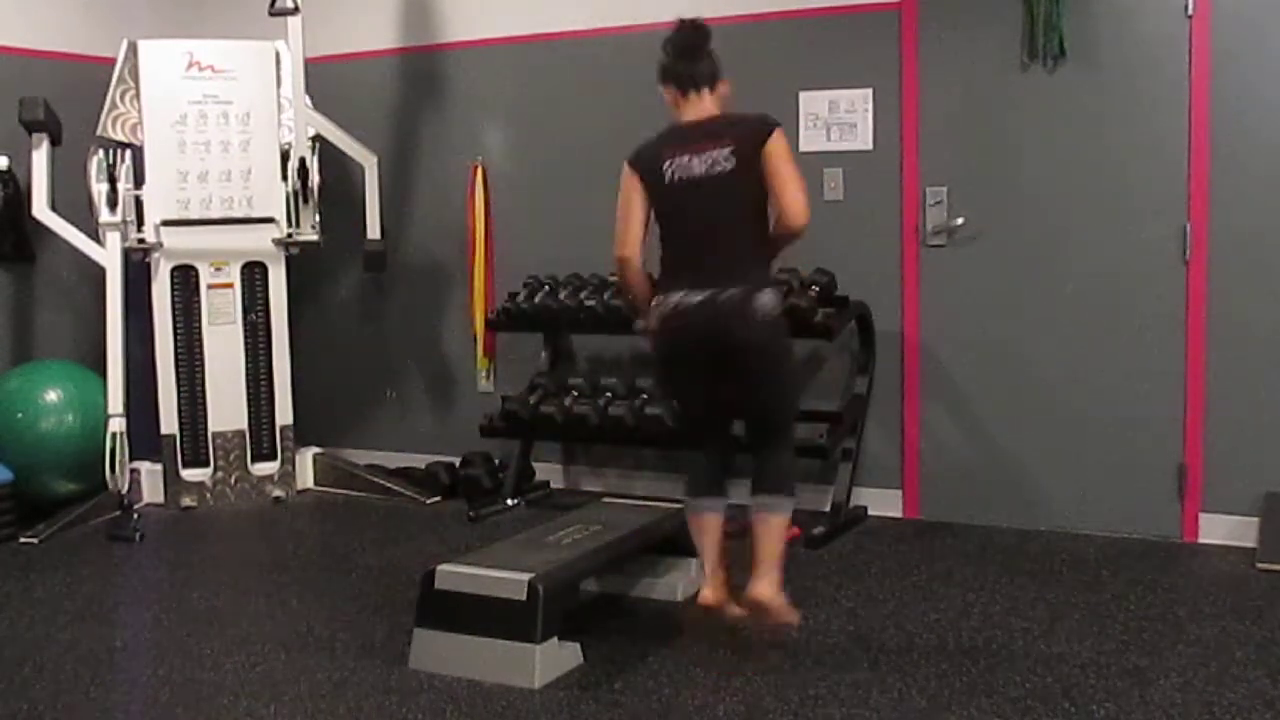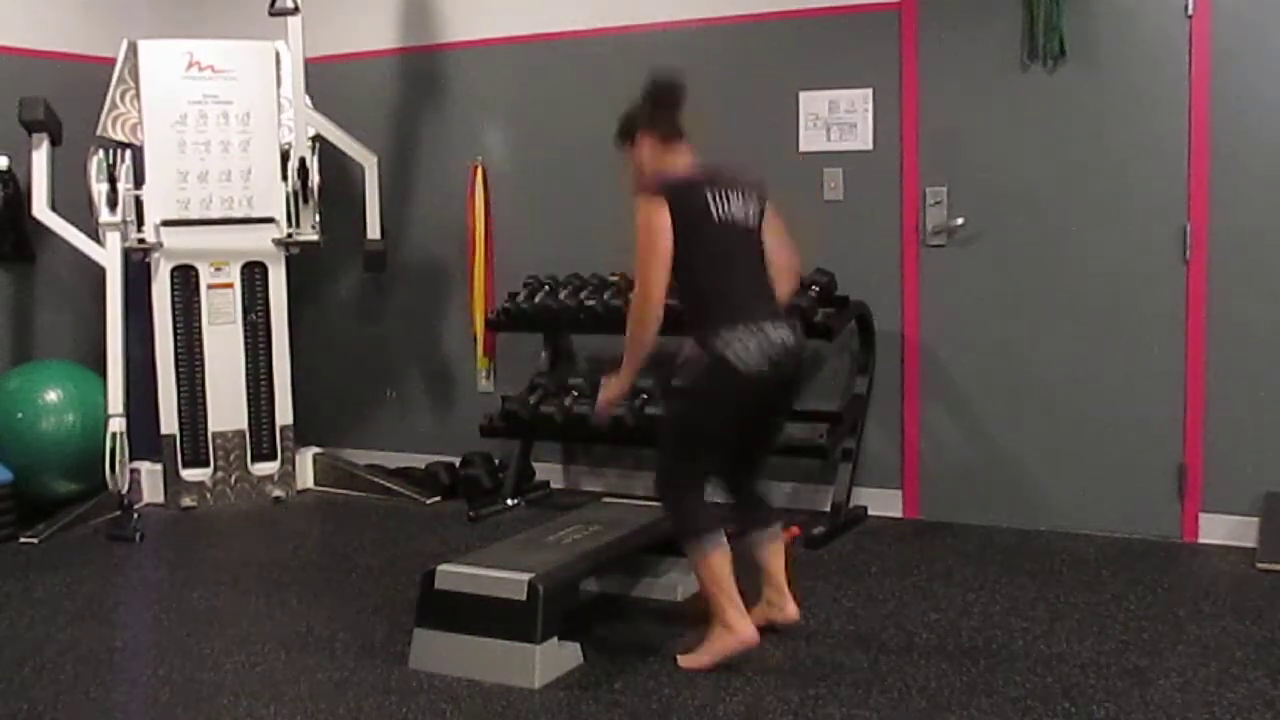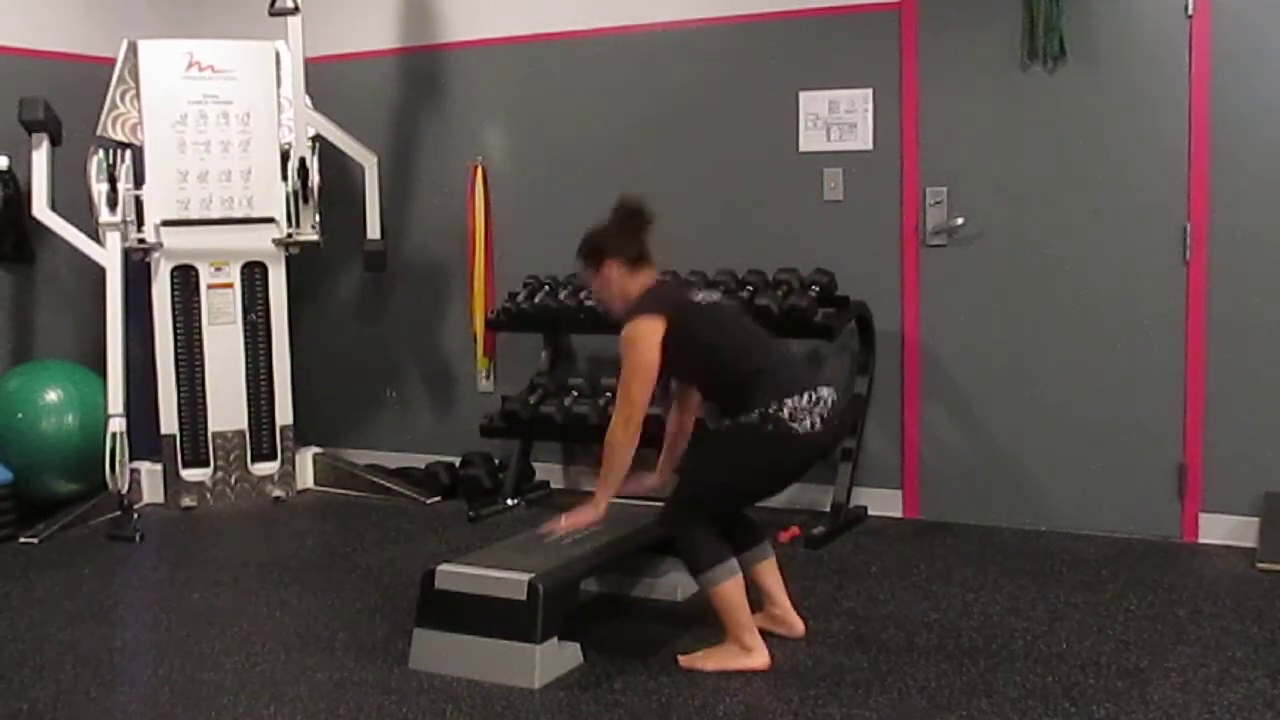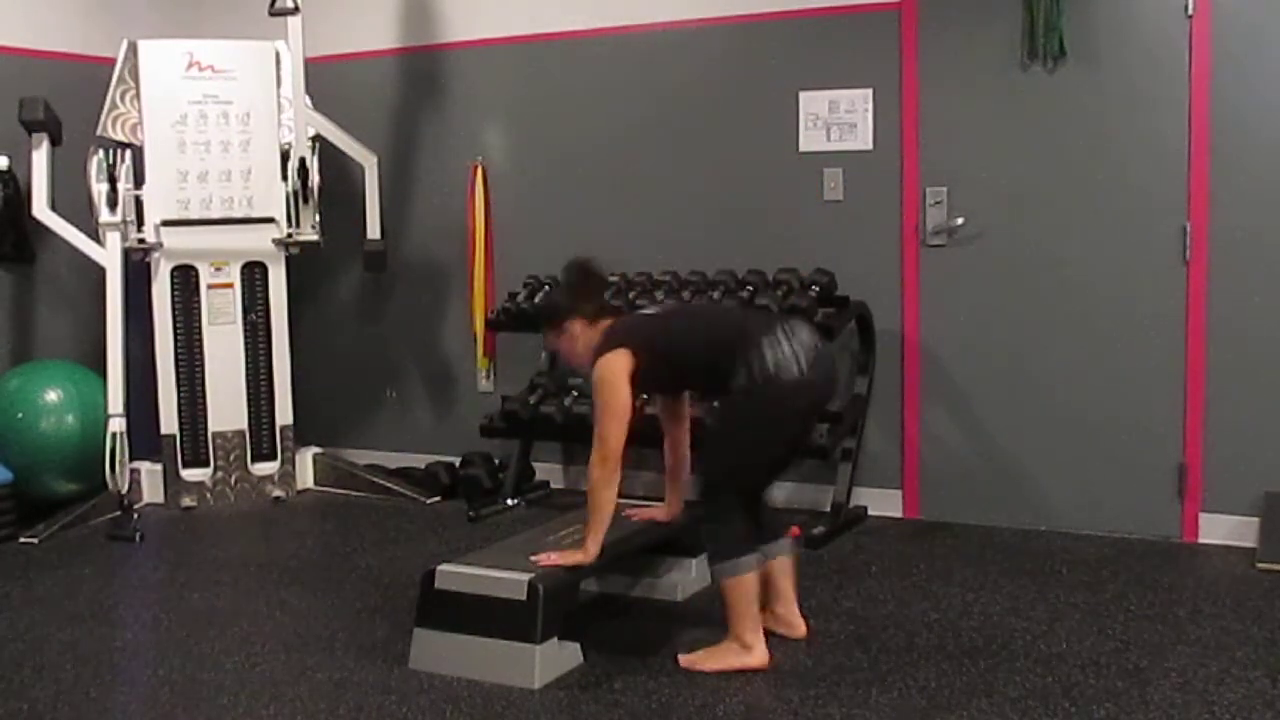
dt=0.2s
person 1, frame 1
left shoulder: (647, 157)
right shoulder: (760, 131)
left elbow: (627, 255)
right elbow: (795, 215)
left wrist: (651, 310)
right wrist: (758, 252)
left hip: (683, 314)
right hip: (749, 308)
left knee: (709, 447)
right knee: (772, 444)
left ankle: (715, 581)
right ankle: (765, 581)
person 1, frame 2
left shoulder: (658, 197)
right shoulder: (744, 188)
left elbow: (648, 303)
left wrist: (623, 380)
left hip: (738, 357)
right hip: (783, 349)
left knee: (679, 482)
right knee: (742, 474)
left ankle: (733, 624)
right ankle: (778, 600)
person 1, frame 3
left shoulder: (645, 316)
right shoulder: (684, 300)
left elbow: (627, 425)
right elbow: (689, 399)
left wrist: (596, 505)
right wrist: (665, 472)
left hip: (785, 417)
right hip: (820, 407)
left knee: (688, 517)
right knee: (720, 502)
left ankle: (745, 646)
right ankle: (781, 611)
person 1, frame 4
left shoulder: (614, 352)
right shoulder: (644, 337)
left elbow: (607, 459)
right elbow: (677, 426)
left wrist: (589, 547)
right wrist: (672, 503)
left hip: (773, 369)
right hip: (807, 355)
left knee: (721, 505)
right knee: (744, 494)
left ankle: (746, 643)
right ankle: (786, 615)
